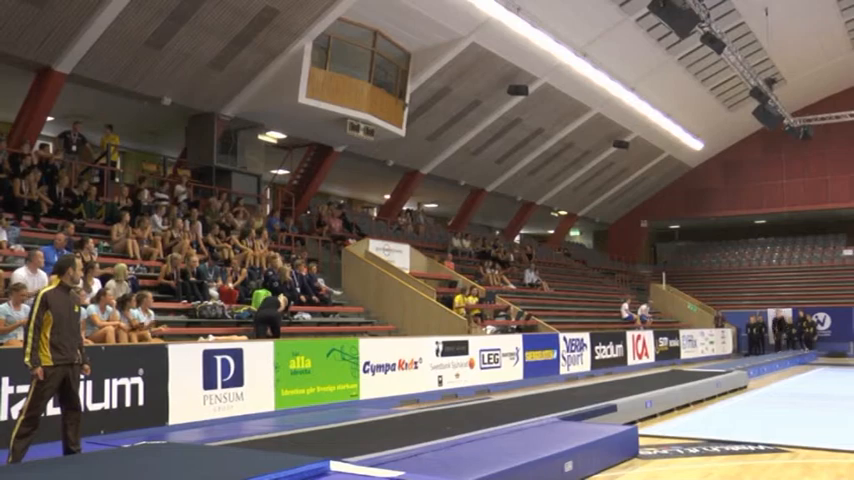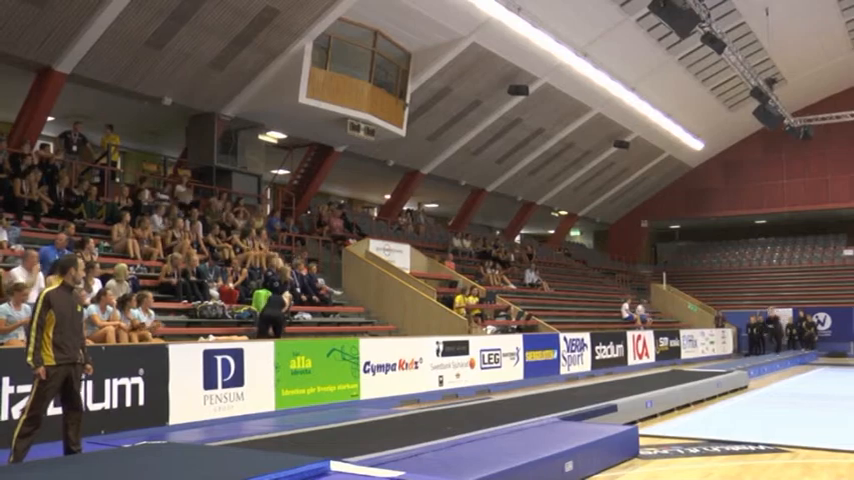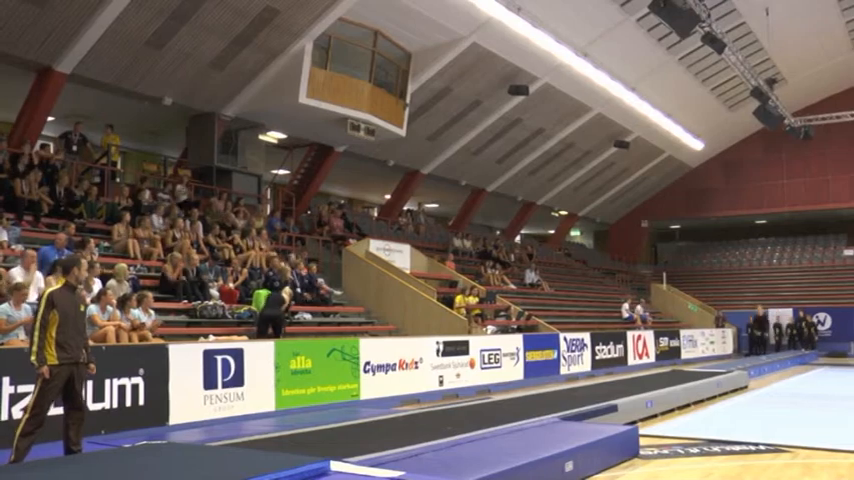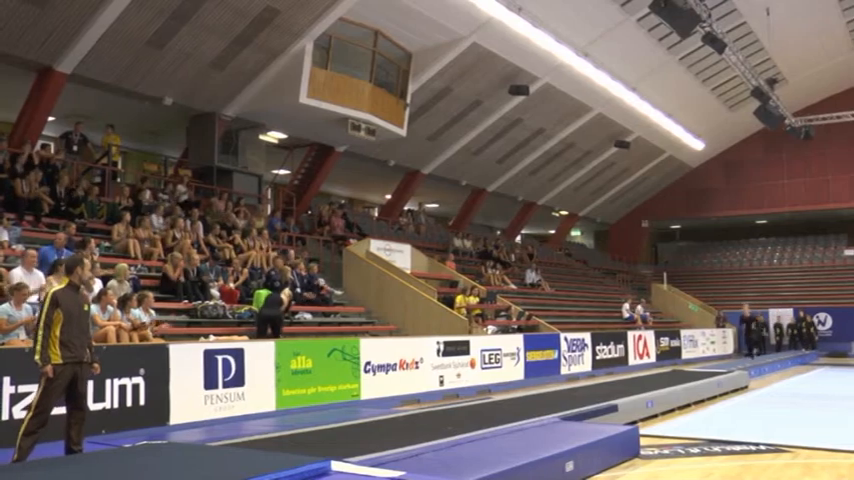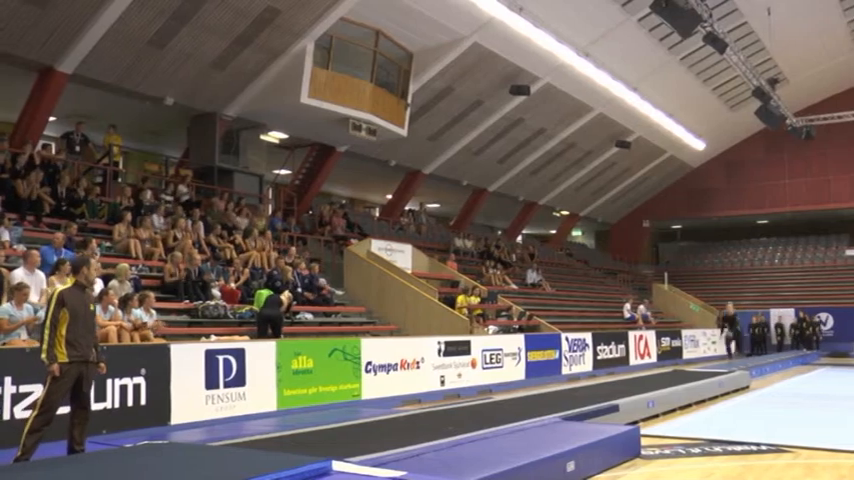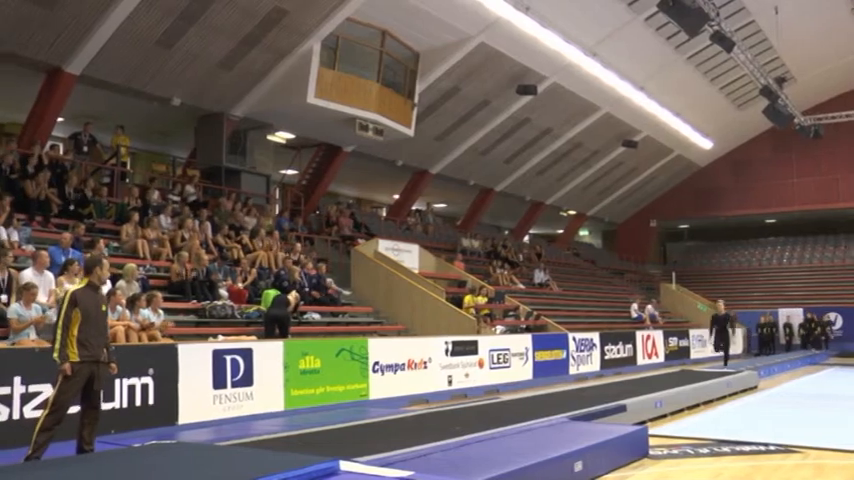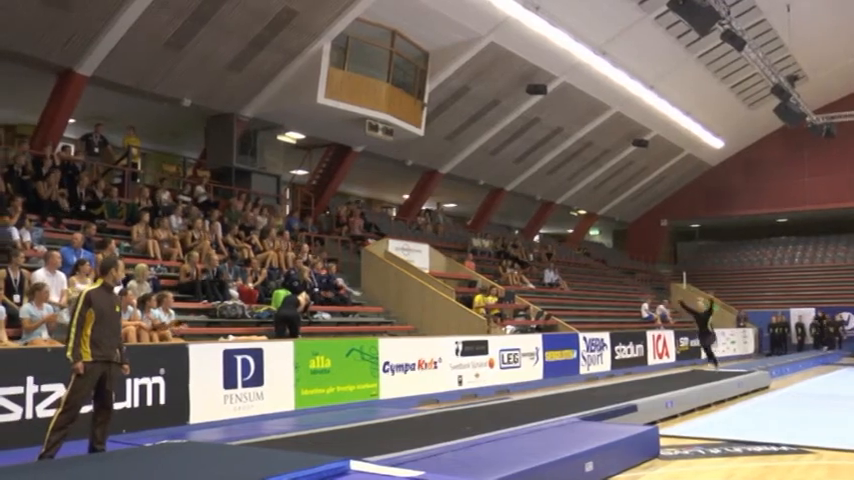
dt=0.3s
person 1, frame 1
left shoulder: (74, 299)
right shoulder: (46, 295)
right elbow: (32, 330)
left wrist: (83, 359)
right wrist: (33, 362)
left hip: (72, 365)
right hip: (49, 365)
left knee: (73, 411)
right knee: (32, 413)
left ankle: (73, 453)
right ankle: (14, 459)
person 1, frame 2
left shoulder: (76, 299)
right shoulder: (49, 295)
right elbow: (35, 329)
left wrist: (86, 360)
right wrist: (36, 362)
left hip: (74, 364)
right hip: (52, 365)
left knee: (74, 410)
right knee: (34, 413)
left ankle: (73, 452)
right ankle: (16, 459)
person 1, frame 3
left shoulder: (79, 299)
right shoulder: (52, 295)
right elbow: (39, 328)
left wrist: (89, 359)
right wrist: (39, 361)
left hip: (76, 364)
right hip: (55, 364)
left knee: (76, 410)
right knee: (36, 412)
left ankle: (73, 452)
right ankle: (16, 458)
person 1, frame 4
left shoulder: (83, 299)
right shoulder: (56, 295)
right elbow: (42, 328)
left wrist: (92, 359)
right wrist: (43, 361)
left hip: (81, 363)
right hip: (59, 363)
left knee: (78, 410)
right knee: (40, 411)
left ankle: (74, 452)
right ankle: (19, 457)
person 1, frame 5
left shoulder: (89, 298)
right shoulder: (62, 294)
right elbow: (49, 327)
left wrist: (98, 358)
right wrist: (50, 359)
left hip: (86, 363)
right hip: (64, 362)
left knee: (82, 409)
right knee: (46, 409)
left ankle: (76, 451)
right ankle: (23, 456)
person 1, frame 6
left shoulder: (101, 298)
right shoulder: (75, 294)
right elbow: (61, 327)
left wrist: (110, 358)
right wrist: (62, 359)
left hip: (97, 363)
right hip: (76, 362)
left knee: (92, 409)
right knee: (57, 408)
left ankle: (85, 450)
right ankle: (34, 455)
person 1, frame 7
left shoulder: (115, 299)
right shoulder: (90, 294)
right elbow: (75, 326)
left wrist: (123, 359)
right wrist: (75, 357)
left hip: (110, 362)
right hip: (89, 361)
left knee: (104, 408)
right knee: (70, 407)
left ankle: (97, 449)
right ankle: (47, 453)
